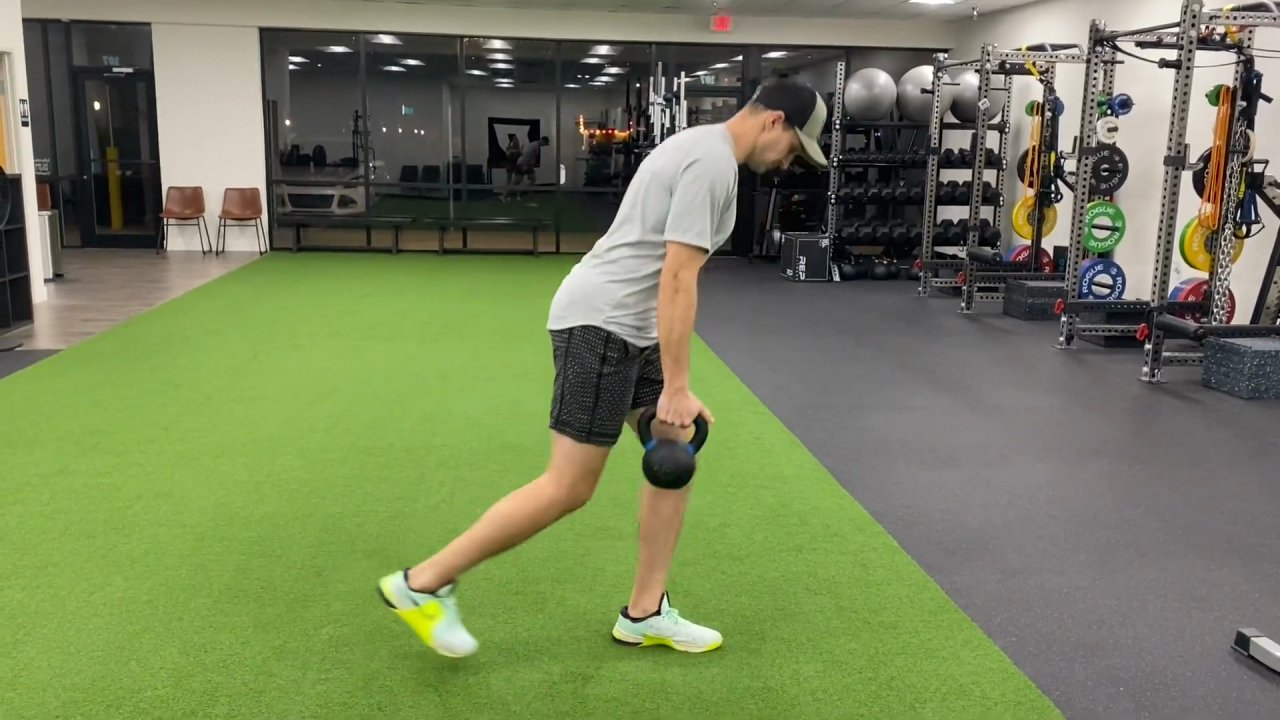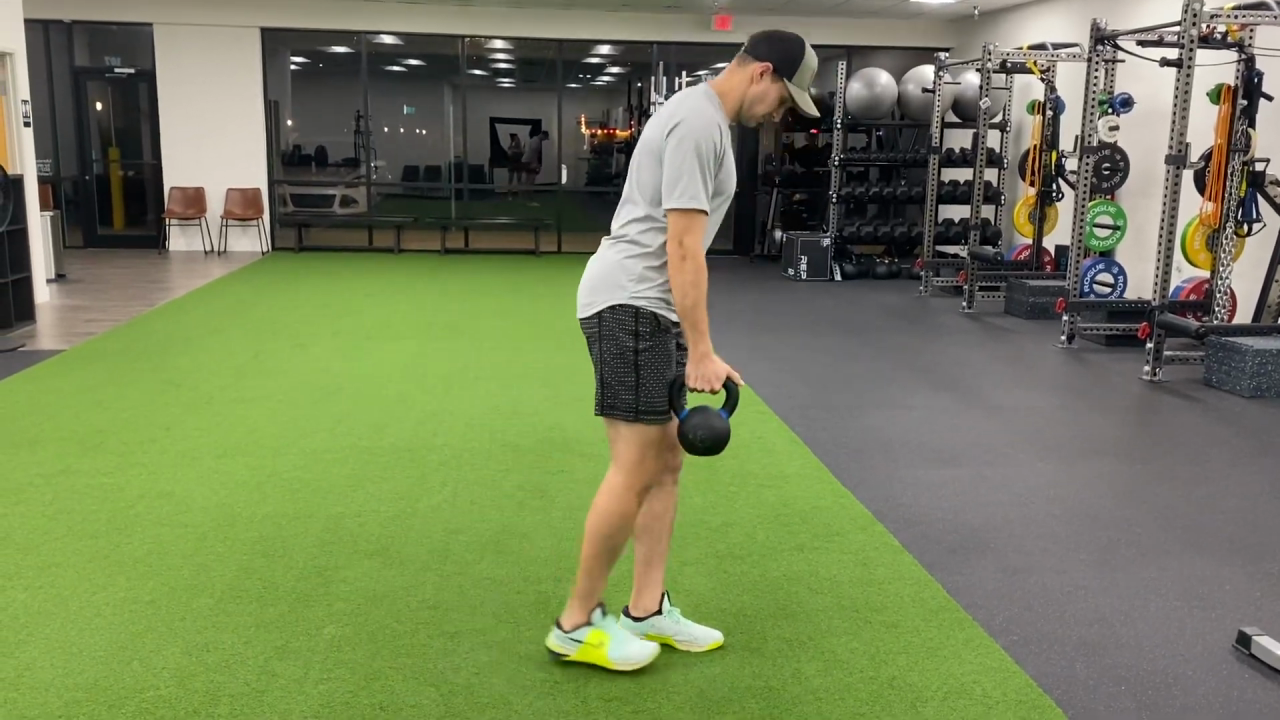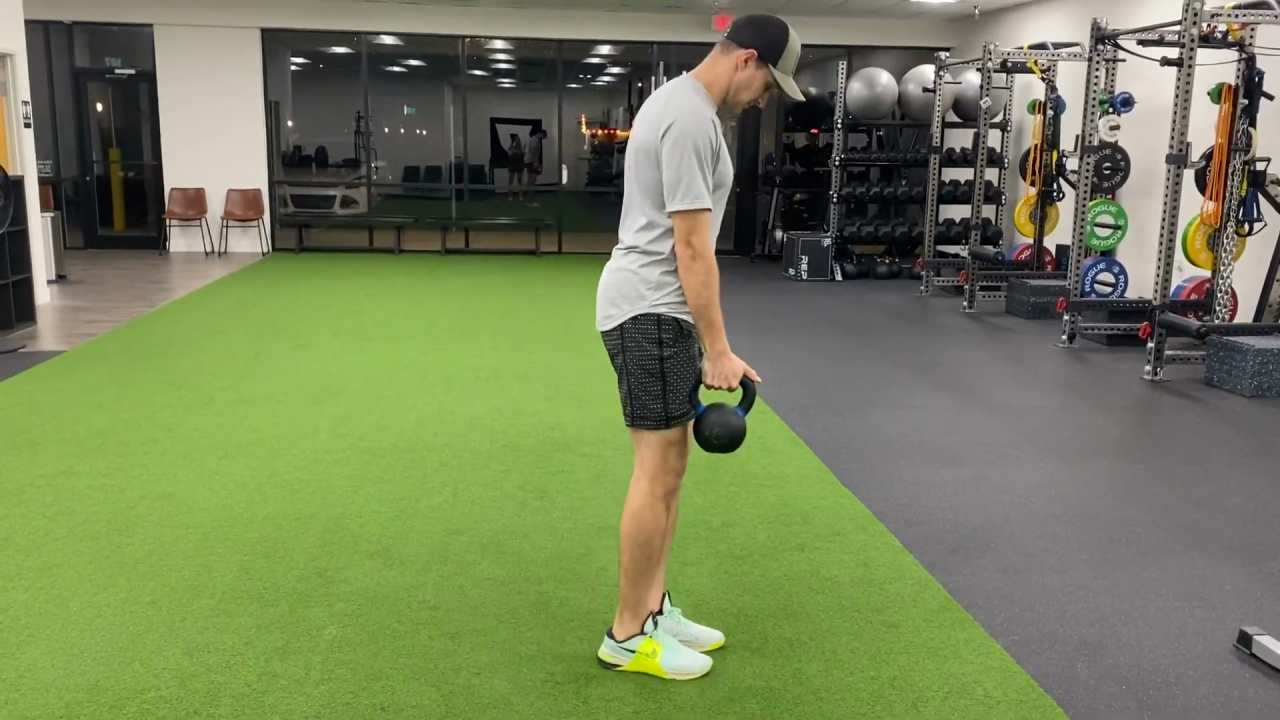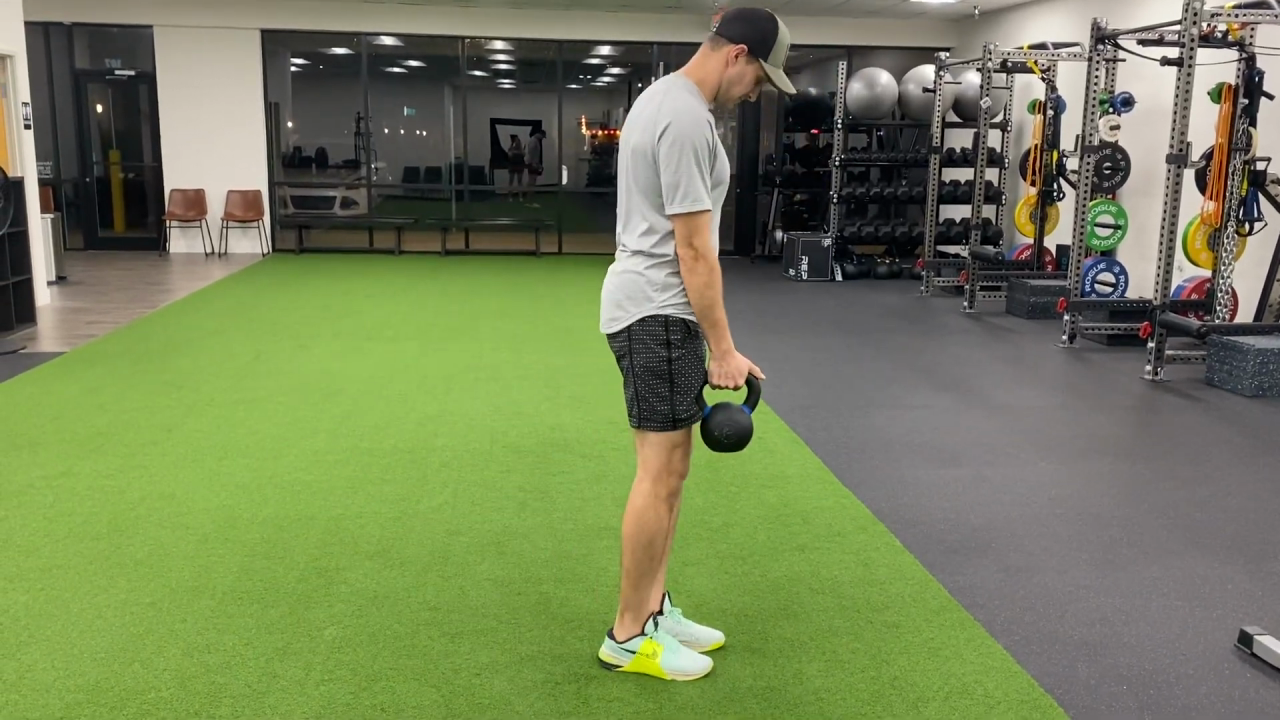
dt=0.2s
person 1, frame 1
left shoulder: (702, 146)
right shoulder: (715, 163)
right elbow: (678, 279)
right wrist: (676, 388)
left hip: (632, 322)
right hip: (602, 322)
right knee: (566, 488)
left ankle: (644, 612)
right ankle: (422, 585)
person 1, frame 2
left shoulder: (701, 112)
right shoulder: (699, 124)
right elbow: (683, 246)
left wrist: (695, 343)
right wrist: (701, 353)
left hip: (649, 303)
right hip: (631, 305)
left knee: (662, 461)
right knee: (638, 470)
left ankle: (645, 611)
right ankle: (577, 622)
person 1, frame 3
left shoulder: (679, 101)
right shoulder: (692, 118)
right elbow: (692, 248)
right wrist: (718, 351)
left hip: (654, 305)
right hip: (652, 311)
left knee: (668, 467)
right knee: (659, 476)
left ankle: (651, 613)
right ankle: (627, 636)
person 1, frame 4
left shoulder: (662, 98)
right shoulder: (686, 119)
right elbow: (694, 249)
right wrist: (724, 349)
left hip: (651, 306)
right hip: (659, 313)
left knee: (670, 469)
right knee: (661, 475)
left ankle: (651, 613)
right ankle: (628, 637)
